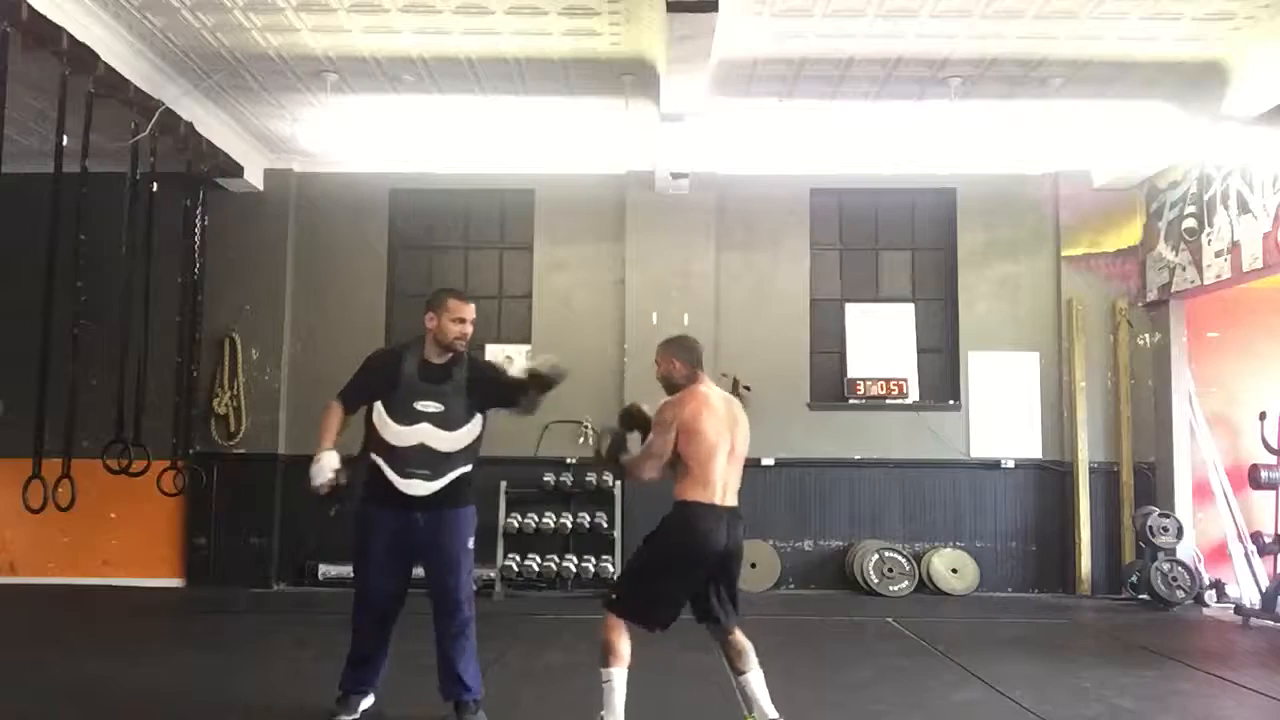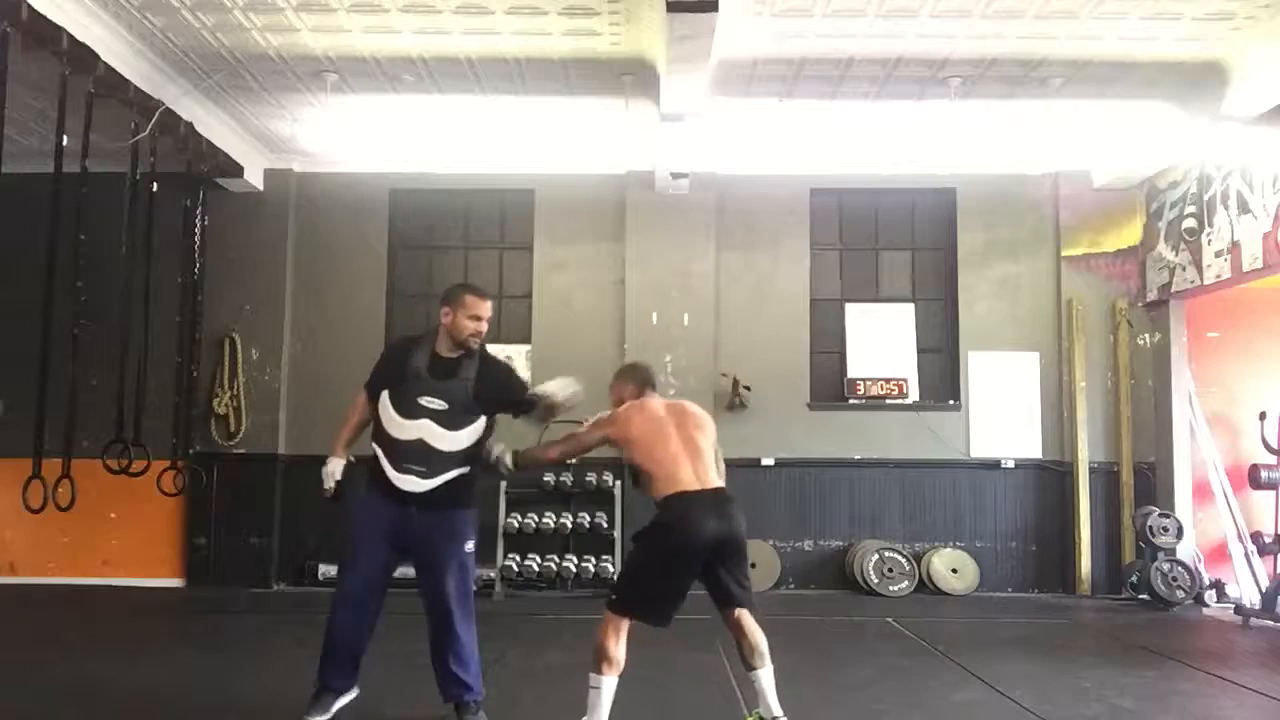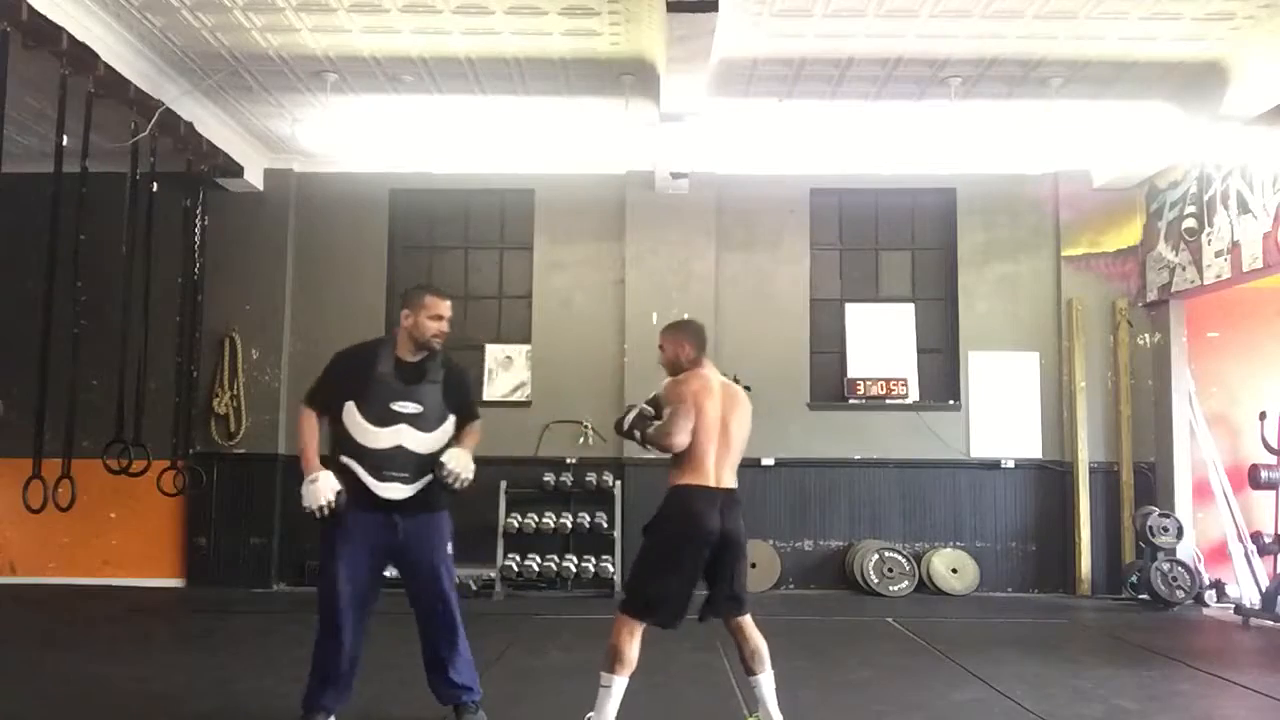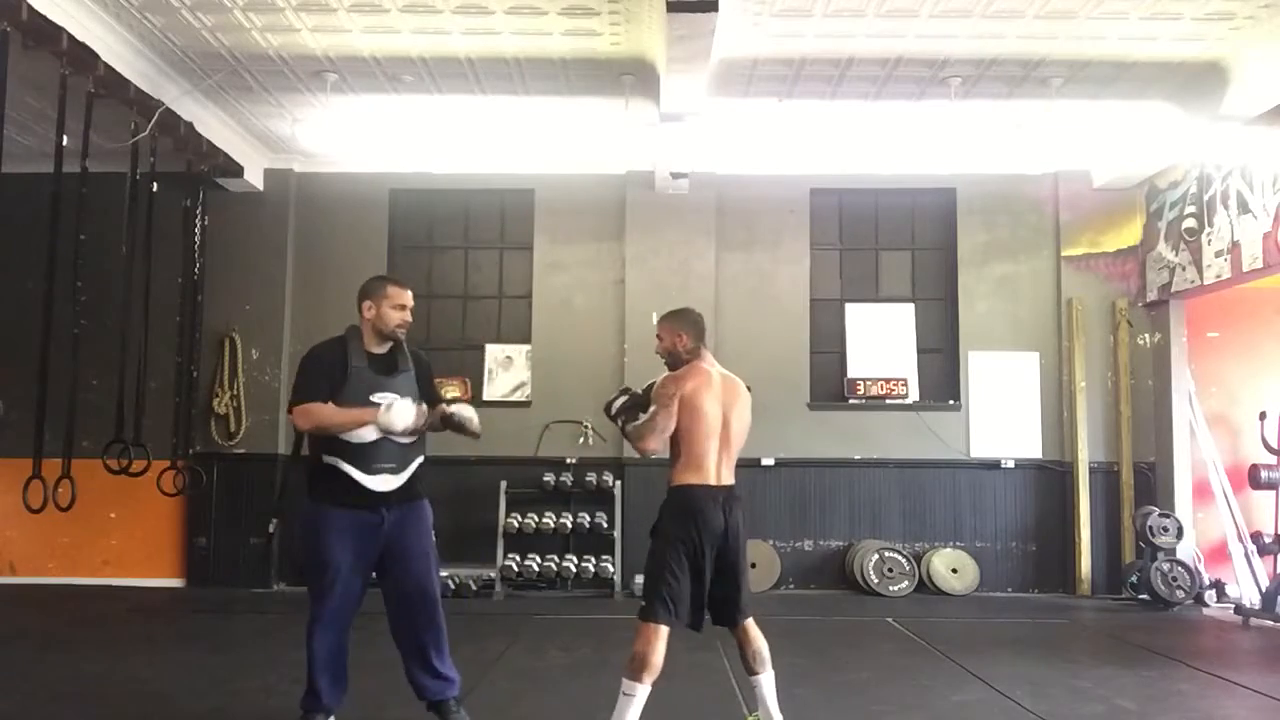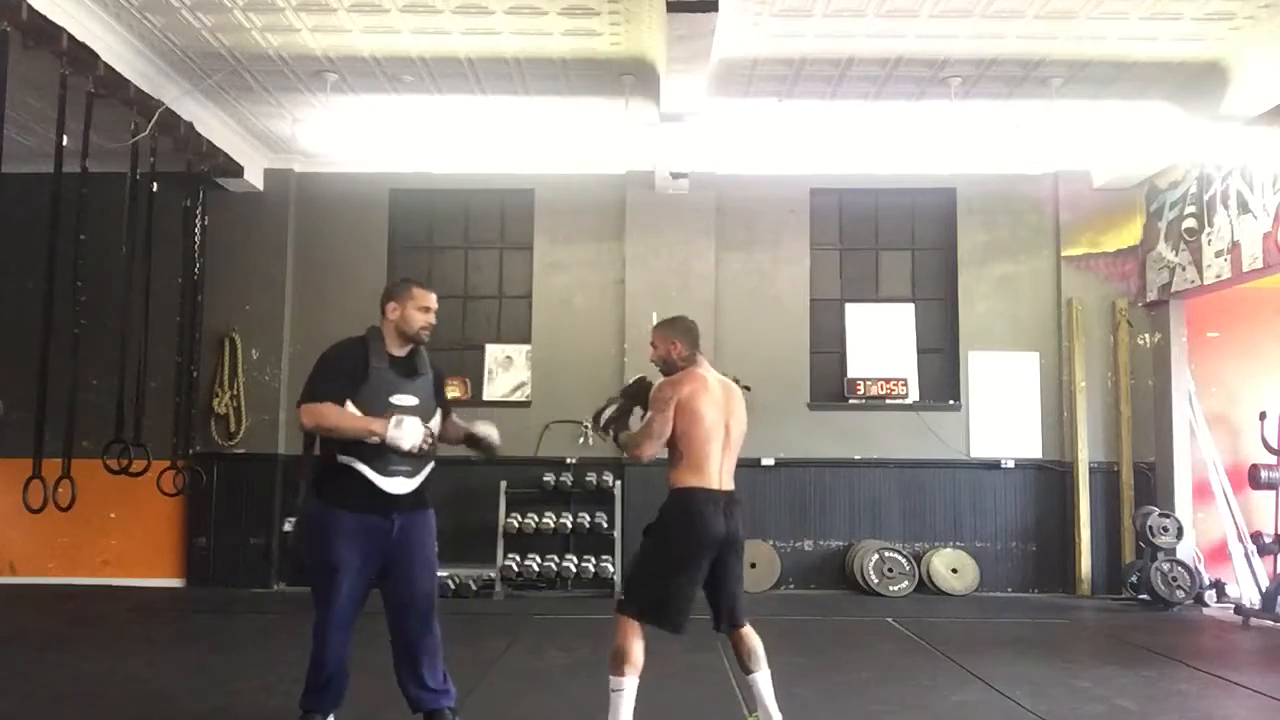
dt=0.3s
person 1, frame 1
left shoulder: (477, 373)
right shoulder: (384, 363)
left elbow: (523, 397)
right elbow: (342, 405)
left wrist: (540, 383)
right wrist: (326, 451)
left hip: (449, 510)
right hip: (382, 506)
left knee: (455, 603)
right knee: (376, 602)
person 1, frame 2
left shoulder: (490, 372)
right shoulder: (401, 354)
left elbow: (533, 406)
right elbow: (369, 398)
left wrist: (554, 397)
right wrist: (339, 453)
left hip: (447, 510)
right hip: (383, 500)
left knee: (451, 605)
right knee: (356, 595)
person 1, frame 3
left shoulder: (451, 374)
right shoulder: (356, 362)
left elbow: (470, 424)
right elbow: (311, 412)
left wrist: (464, 453)
right wrist: (314, 472)
left hip: (425, 514)
right hip: (356, 511)
left knee: (441, 608)
right knee: (341, 608)
person 1, frame 4
left shoulder: (415, 363)
right shoulder: (327, 357)
left elbow: (430, 416)
right elbow: (304, 416)
left wrist: (451, 415)
right wrist: (377, 414)
left hip: (406, 507)
right hip: (339, 508)
left knee: (421, 603)
right knee: (331, 610)
person 1, frame 5
left shoulder: (428, 368)
right shoulder: (348, 356)
right elbow: (311, 414)
left wrist: (465, 432)
right wrist: (385, 427)
left hip: (412, 514)
right hip: (346, 512)
left knee: (418, 611)
right knee: (336, 613)
person 2, frame 1
left shoulder: (676, 406)
right shoulder: (734, 407)
left elbow: (646, 471)
left wrist: (618, 455)
right wrist: (651, 427)
left hip: (689, 523)
right hip: (729, 525)
left knee: (617, 616)
right knee: (726, 626)
person 2, frame 2
left shoulder: (622, 419)
right shoulder: (698, 414)
left elbow: (558, 450)
left wrist: (509, 459)
left hip: (681, 518)
right hip: (725, 513)
left knee: (616, 619)
right knee: (738, 612)
person 2, frame 3
left shoulder: (680, 386)
right shoulder: (740, 396)
left elbow: (674, 440)
left wrist: (639, 428)
left hip: (687, 507)
right hip: (729, 510)
left knee: (631, 617)
right knee: (738, 616)
person 2, frame 4
left shoulder: (676, 382)
right shoulder: (739, 388)
left elbow: (649, 444)
left wrist: (625, 415)
left hip: (689, 506)
right hip: (728, 506)
left knee: (655, 621)
right knee: (740, 619)
person 2, frame 5
left shoulder: (673, 387)
right shoulder: (733, 392)
left elbow: (645, 450)
left wrist: (616, 424)
right wrist: (650, 405)
left hip: (689, 511)
right hip: (728, 513)
left knee: (629, 619)
right knee: (735, 622)
